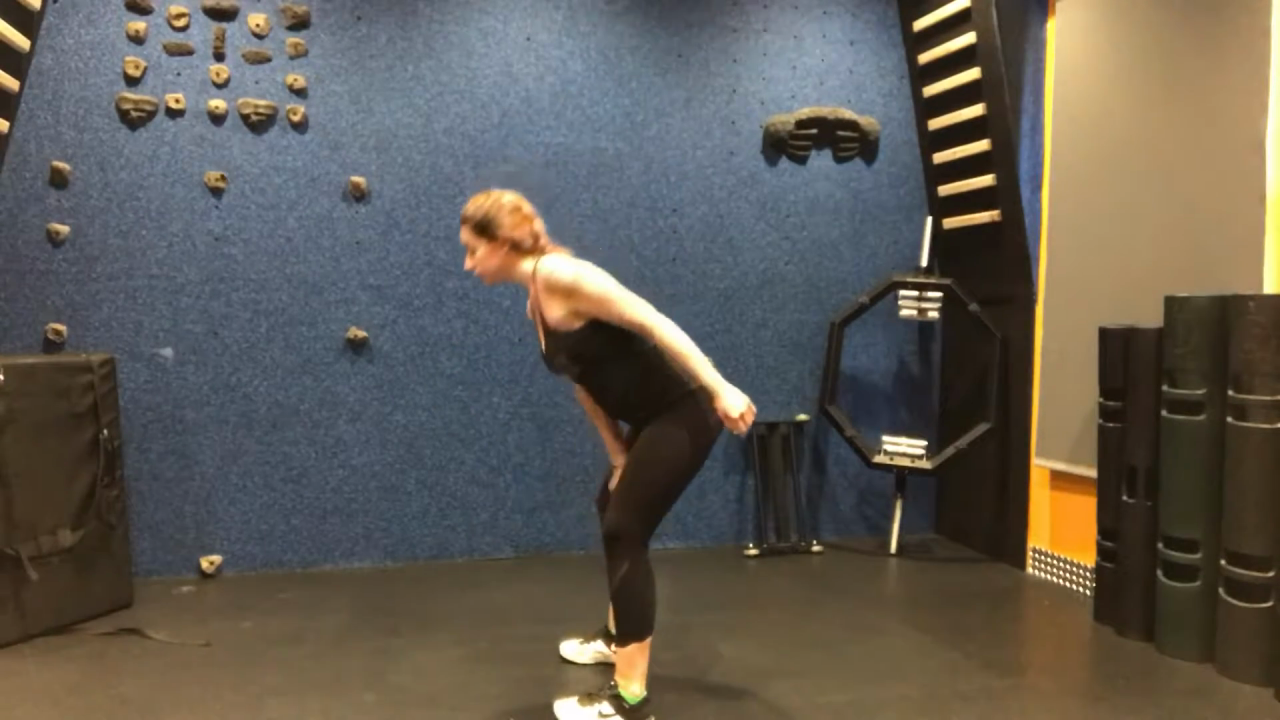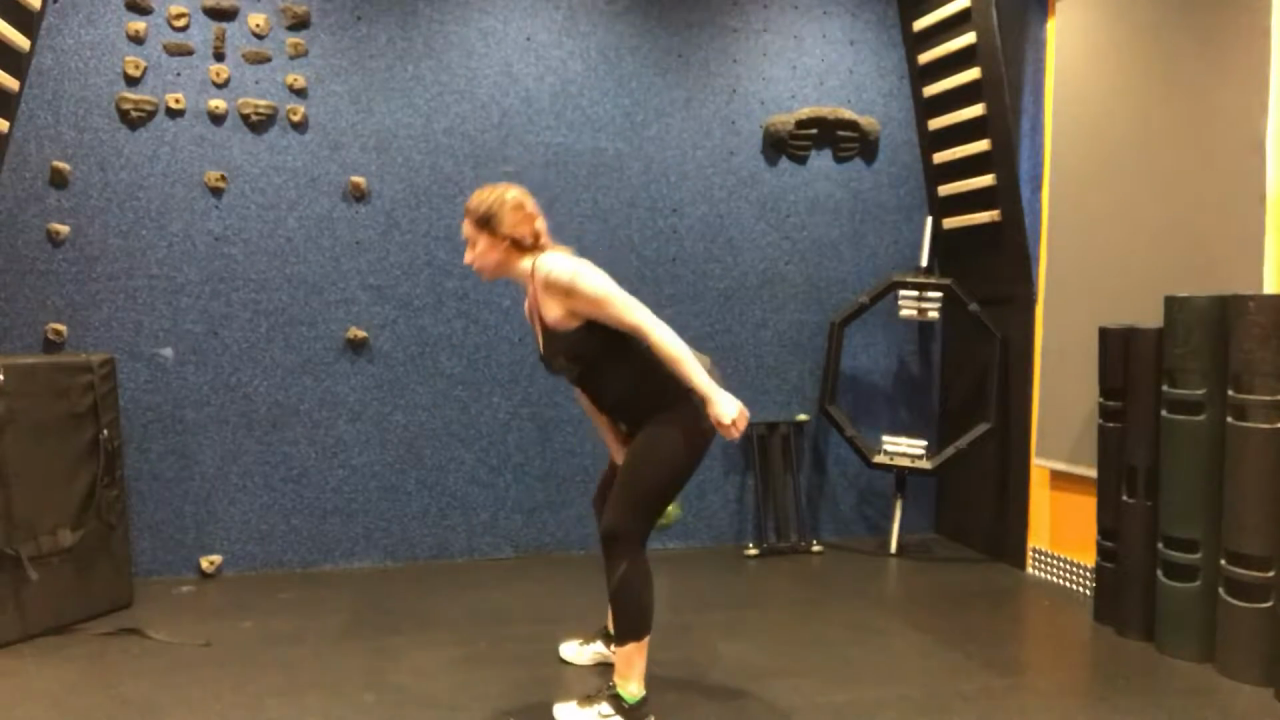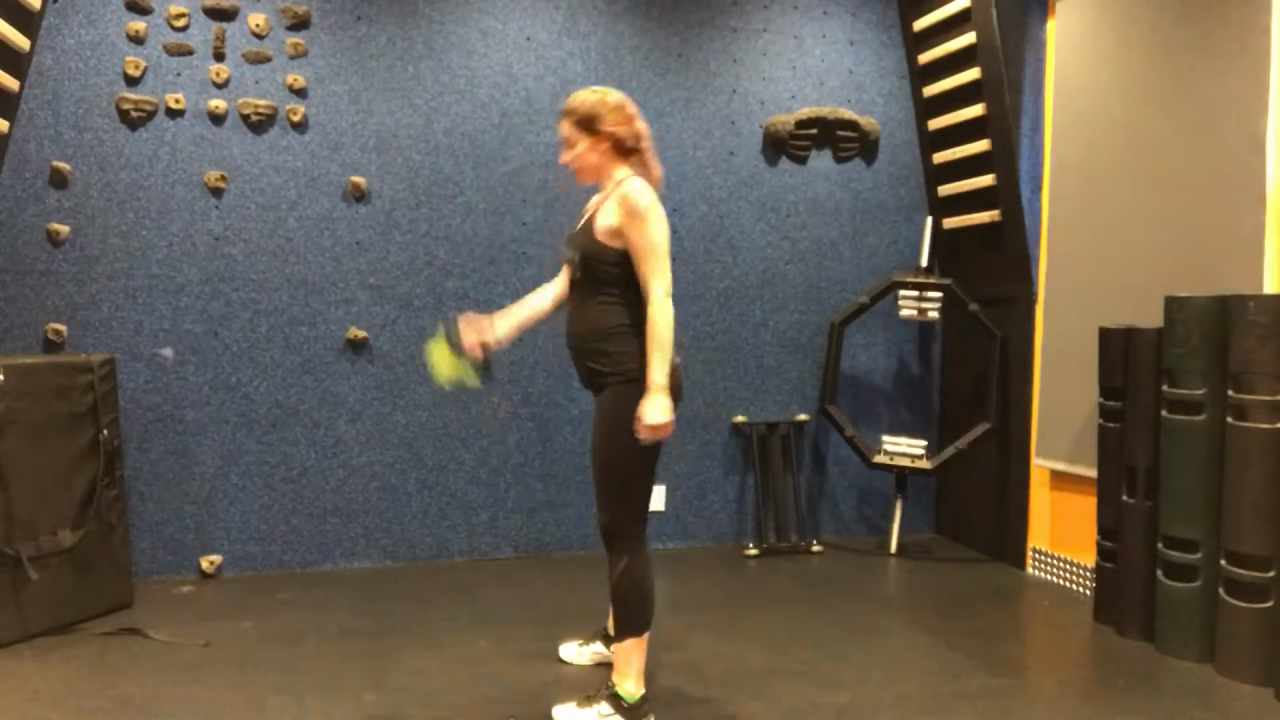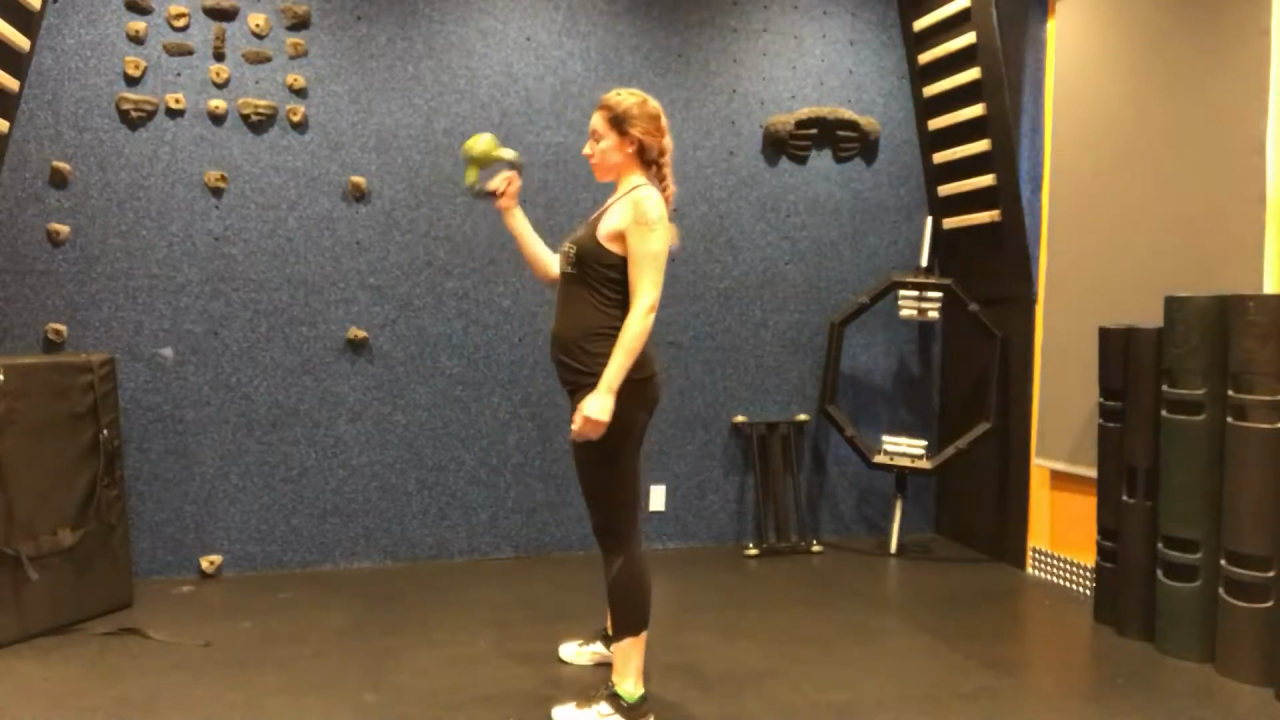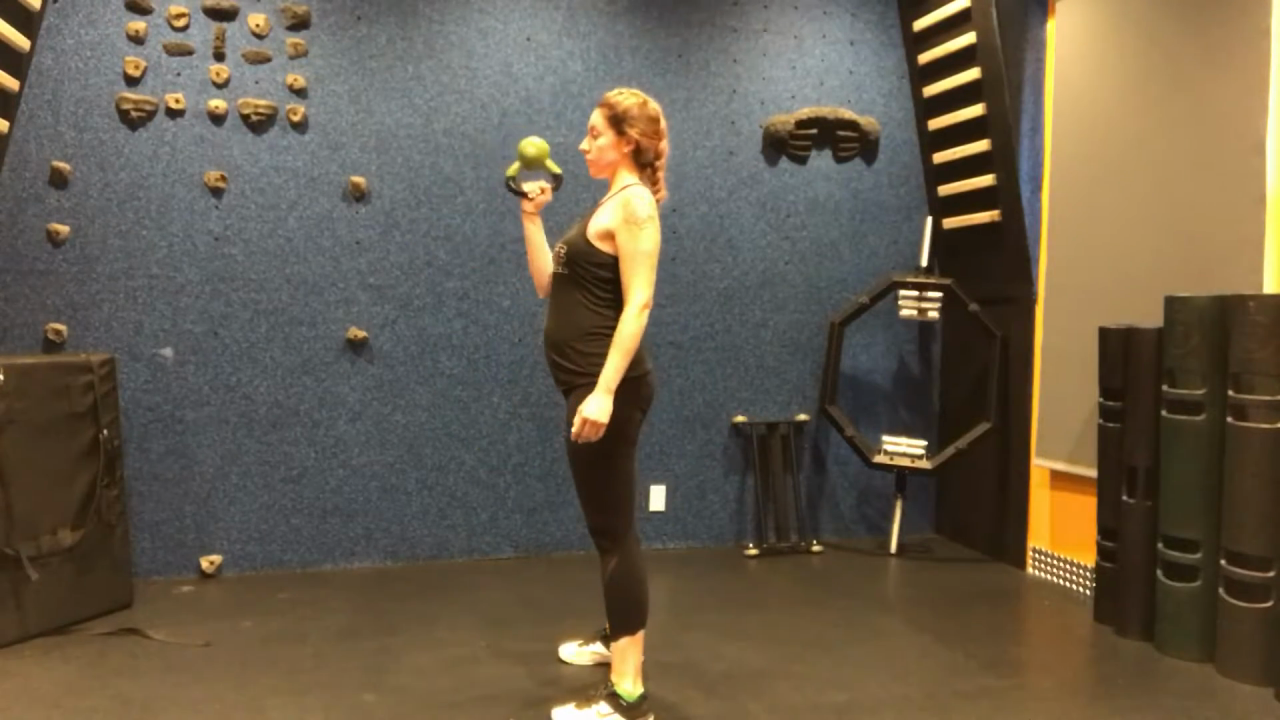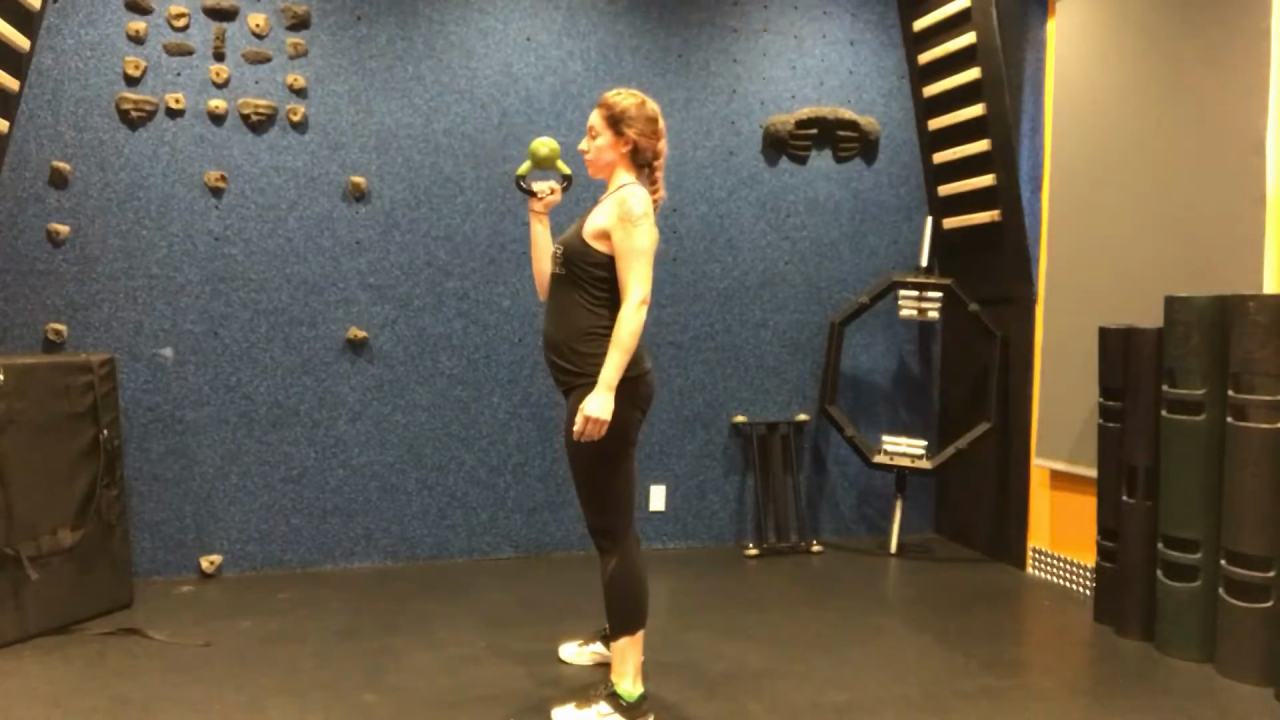
dt=0.3s
person 1, frame 1
left shoulder: (562, 276)
right shoulder: (537, 300)
left elbow: (654, 324)
right elbow: (585, 381)
left wrist: (721, 389)
right wrist: (620, 456)
left hip: (686, 406)
right hip: (654, 411)
left knee: (624, 530)
right knee: (612, 513)
right ankle: (618, 634)
person 1, frame 2
left shoulder: (562, 276)
right shoulder: (533, 304)
left elbow: (650, 328)
right elbow: (585, 381)
left wrist: (713, 395)
right wrist: (623, 458)
left hip: (683, 406)
right hip: (651, 411)
left knee: (622, 530)
right knee: (611, 510)
right ankle: (616, 637)
person 1, frame 3
left shoulder: (634, 197)
right shoulder: (600, 202)
left elbow: (659, 297)
right elbow: (566, 284)
left wrist: (658, 391)
right wrist: (498, 327)
left hip: (635, 385)
right hip: (613, 384)
left knee: (622, 527)
right knee: (614, 519)
right ankle: (617, 633)
person 1, frame 4
left shoulder: (643, 204)
right shoulder: (614, 204)
left elbow: (644, 307)
right elbow: (555, 271)
left wrist: (607, 392)
right wrist: (511, 211)
left hip: (614, 388)
right hip: (593, 383)
left knee: (617, 530)
right knee: (609, 523)
right ankle: (617, 635)
person 1, frame 5
left shoulder: (634, 203)
right shoulder: (610, 205)
left elbow: (638, 306)
right elbow: (549, 283)
left wrist: (604, 392)
right wrist: (531, 216)
left hip: (608, 387)
right hip: (588, 384)
left knee: (613, 529)
right knee: (607, 523)
right ankle: (618, 635)
person 1, frame 6
left shoulder: (630, 202)
right shoulder: (606, 203)
left elbow: (636, 302)
right elbow: (549, 288)
left wrist: (605, 389)
right wrist: (539, 216)
left hip: (608, 386)
right hip: (589, 382)
left knee: (612, 529)
right knee: (608, 524)
right ankle: (618, 636)
